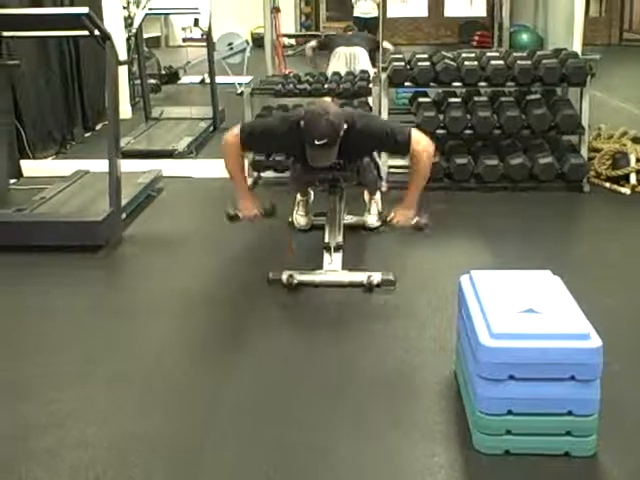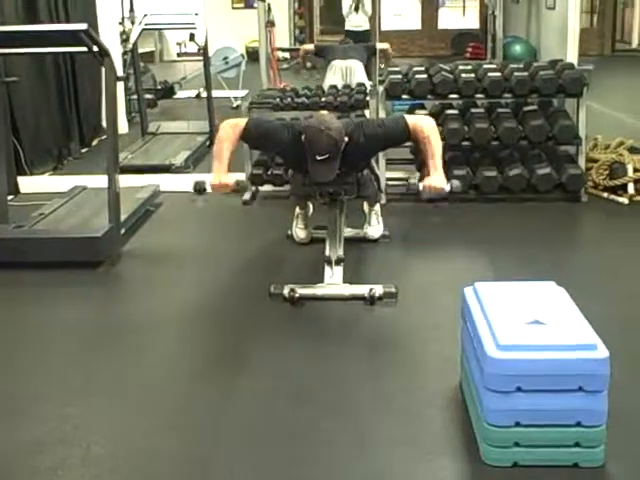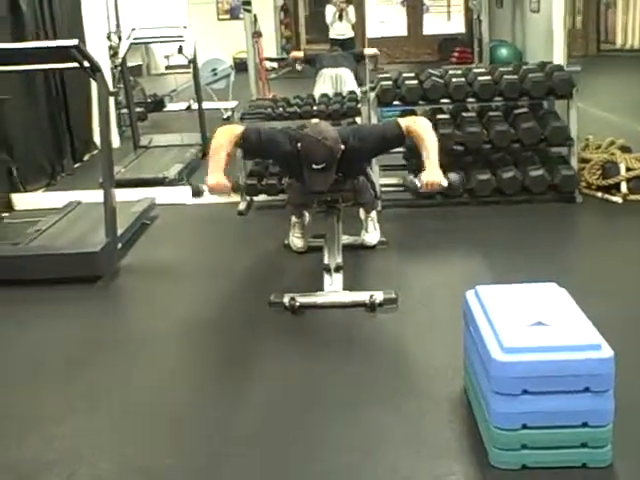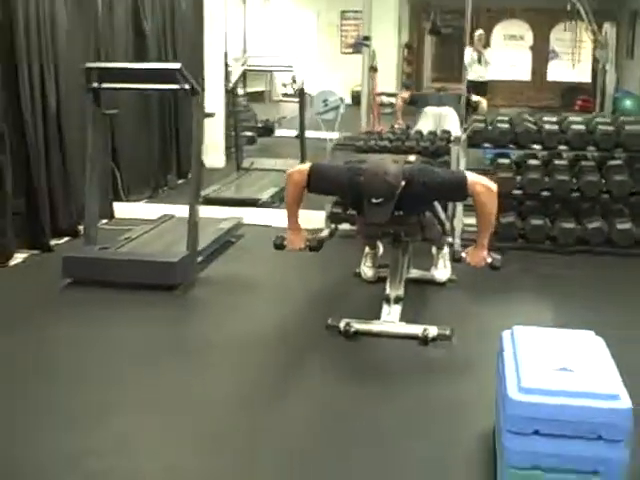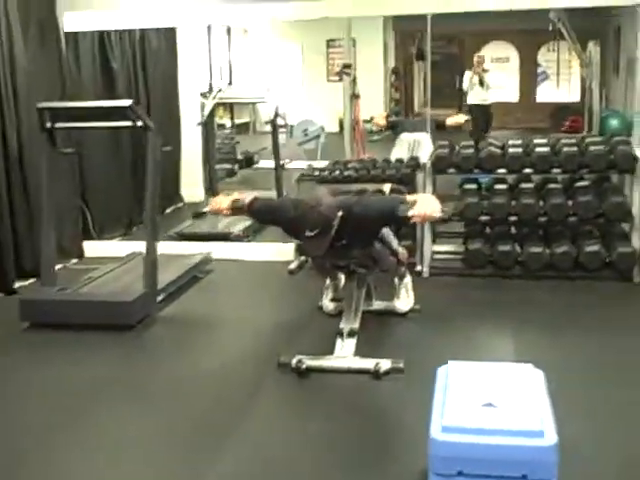
dt=1s
person 1, frame 1
left shoulder: (363, 127)
right shoulder: (287, 127)
left elbow: (423, 147)
right elbow: (231, 141)
left wrist: (408, 205)
right wrist: (245, 197)
left hip: (355, 160)
left knee: (370, 180)
right knee: (299, 179)
left ankle: (372, 196)
right ankle: (303, 197)
person 1, frame 2
left shoulder: (364, 135)
right shoulder: (288, 137)
left elbow: (423, 122)
right elbow: (232, 125)
left wrist: (436, 171)
right wrist: (219, 168)
left hip: (355, 172)
left knee: (369, 191)
right knee: (298, 193)
left ankle: (373, 208)
right ankle: (303, 210)
person 1, frame 3
left shoulder: (359, 141)
right shoulder: (285, 145)
left elbow: (418, 123)
right elbow: (227, 132)
left wrist: (432, 167)
right wrist: (216, 172)
left hip: (350, 178)
right hip: (300, 177)
left knee: (366, 198)
right knee: (296, 202)
left ankle: (369, 215)
right ankle: (299, 219)
person 1, frame 4
left shoulder: (422, 181)
right shoulder: (350, 179)
left elbow: (485, 187)
right elbow: (295, 174)
left wrist: (480, 246)
right wrist: (294, 229)
left hip: (417, 214)
right ankle: (372, 250)
person 1, frame 5
left shoulder: (366, 208)
right shoulder: (295, 211)
left elbow: (419, 201)
right elbow: (246, 201)
left wrist: (428, 205)
right wrist: (227, 200)
left ankle: (401, 279)
right ankle: (334, 280)
